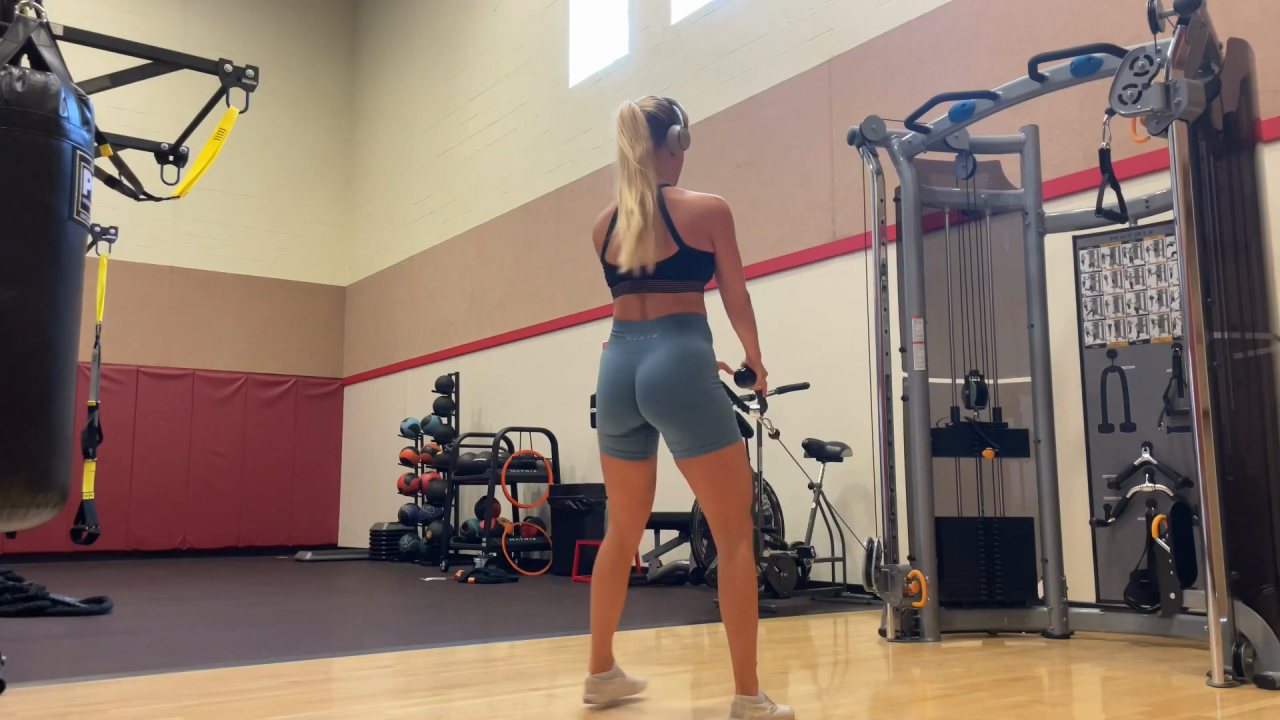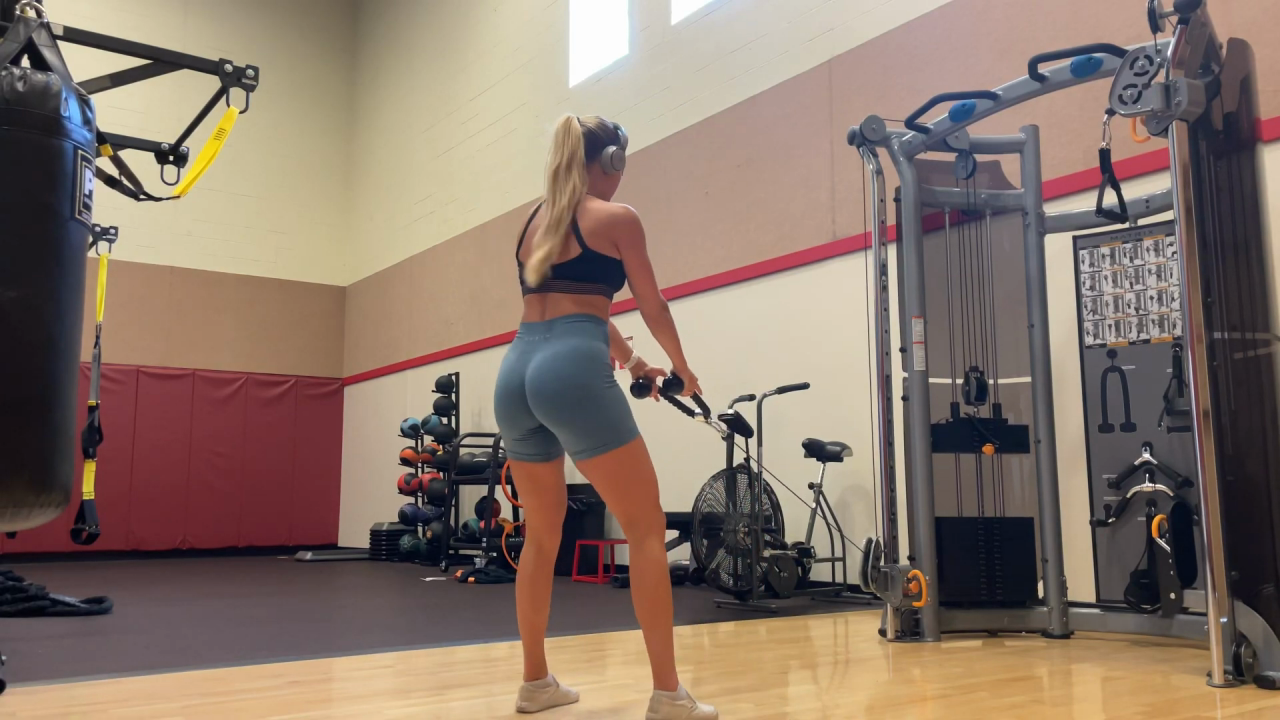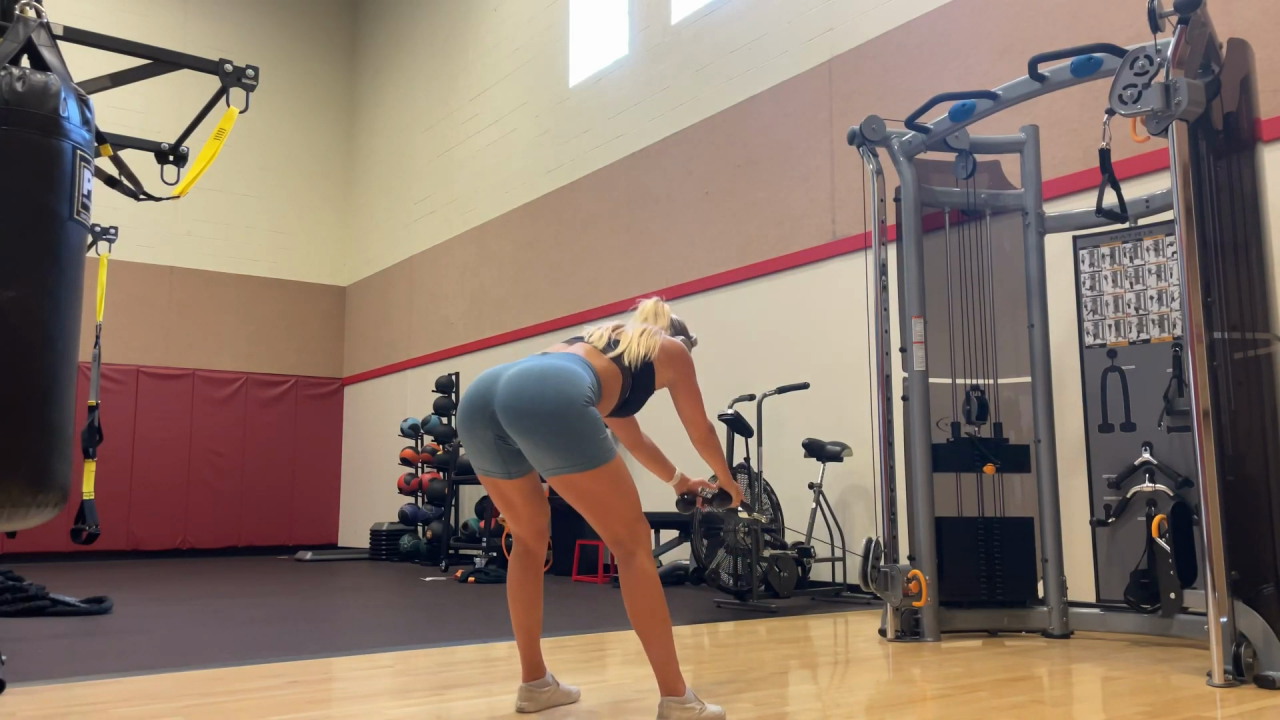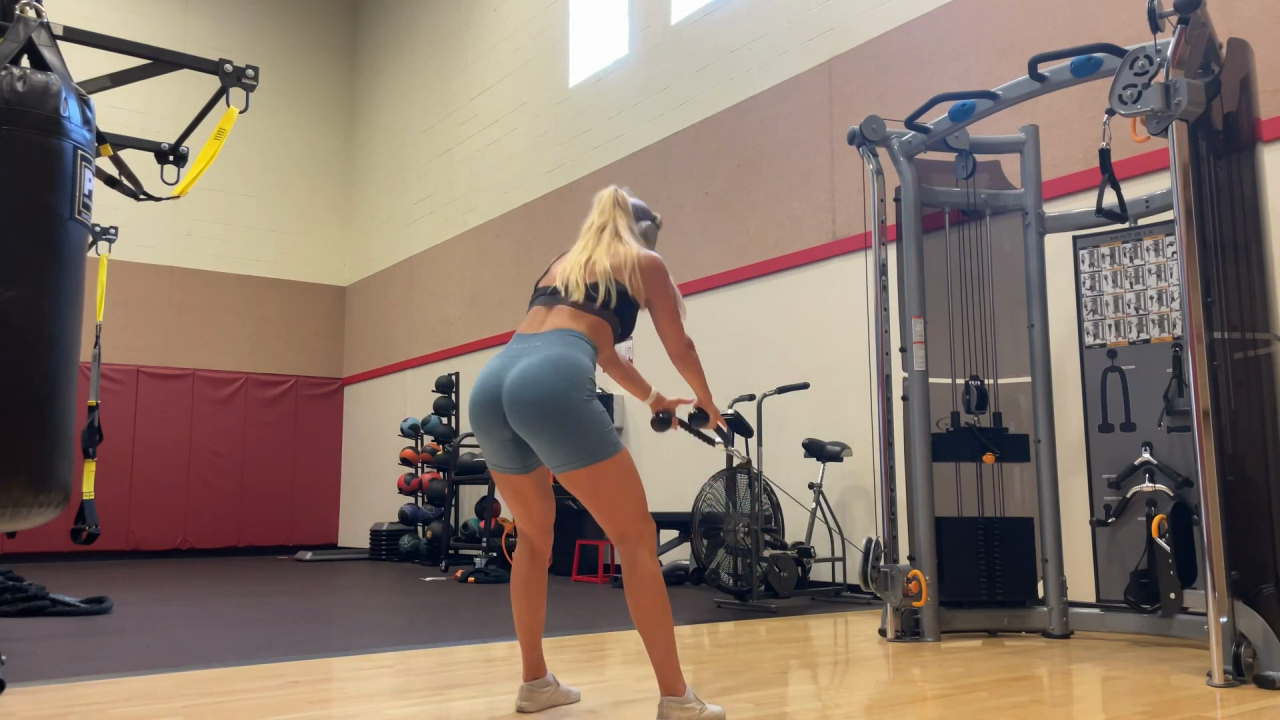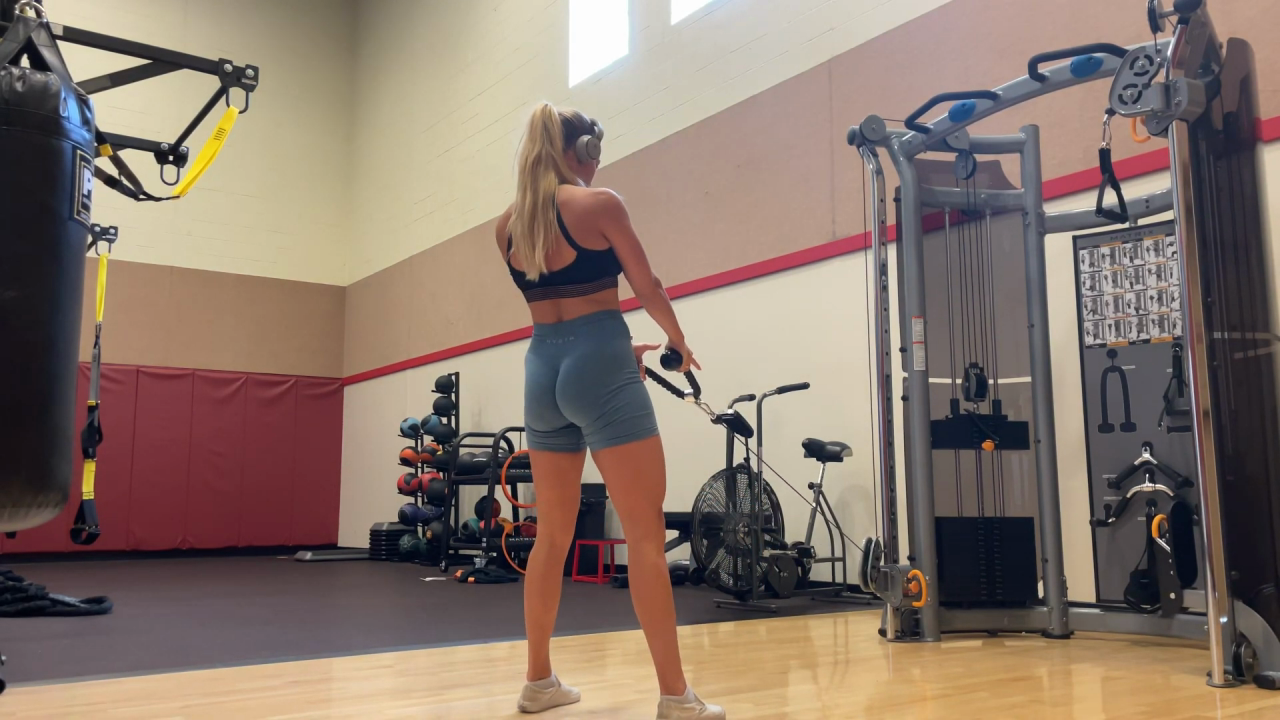
dt=1s
person 1, frame 1
left shoulder: (606, 222)
right shoulder: (707, 209)
right elbow: (736, 301)
right wrist: (755, 362)
left hip: (619, 368)
right hip: (678, 370)
left knee: (622, 532)
right knee: (734, 536)
person 1, frame 2
left shoulder: (534, 221)
right shoulder: (617, 218)
right elbow: (652, 308)
left wrist: (630, 361)
right wrist: (681, 368)
left hip: (517, 373)
right hip: (573, 375)
left knee: (541, 534)
right knee: (646, 530)
person 1, frame 3
left shoulder: (600, 339)
right shoulder: (671, 349)
left elbow: (629, 435)
right elbow: (701, 432)
left wrist: (678, 479)
right wrist: (728, 481)
left hip: (479, 396)
right hip: (549, 401)
left knee: (529, 540)
right knee: (631, 543)
left ankle: (534, 682)
person 1, frame 4
left shoulder: (564, 262)
right shoulder: (644, 261)
right elbow: (678, 345)
left wrist: (655, 398)
right wrist: (706, 401)
left hip: (492, 385)
right hip: (553, 388)
left knee: (534, 541)
right knee: (636, 541)
person 1, frame 5
left shoulder: (508, 225)
right shoulder: (599, 204)
right elbow: (646, 287)
right wrist: (677, 340)
left hip: (543, 371)
right hip: (600, 371)
left knee: (553, 534)
right knee: (646, 534)
